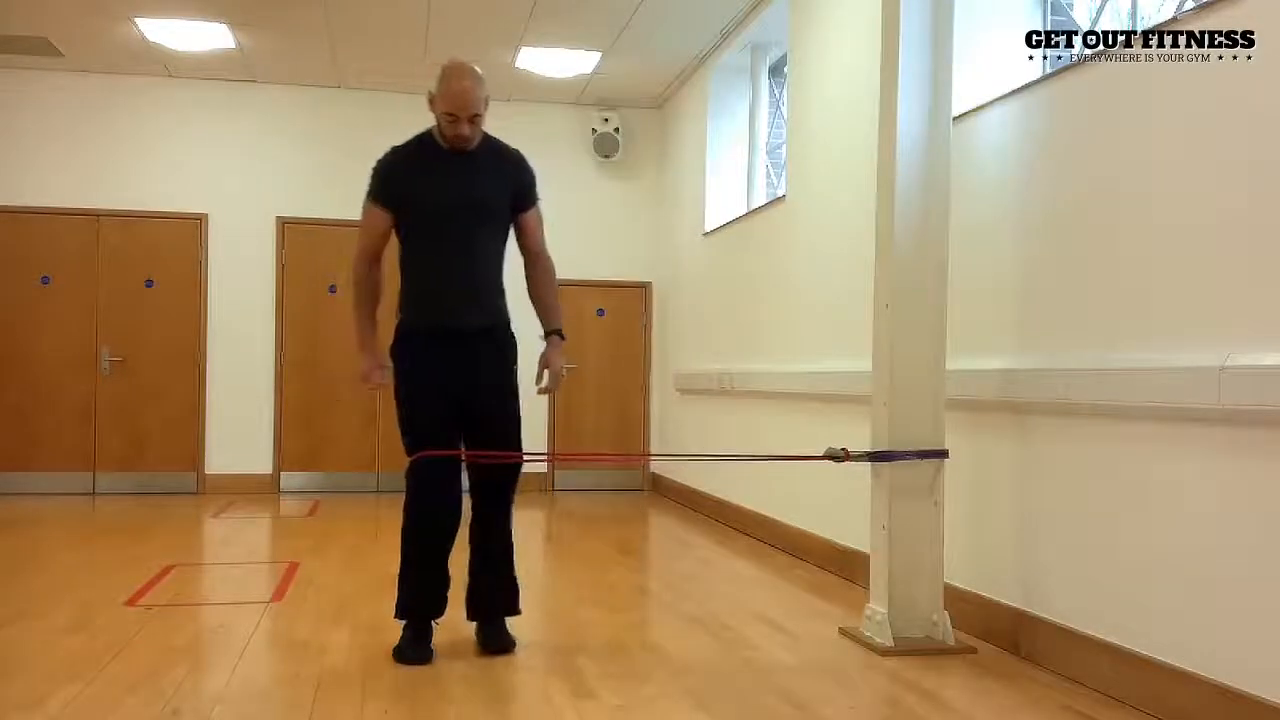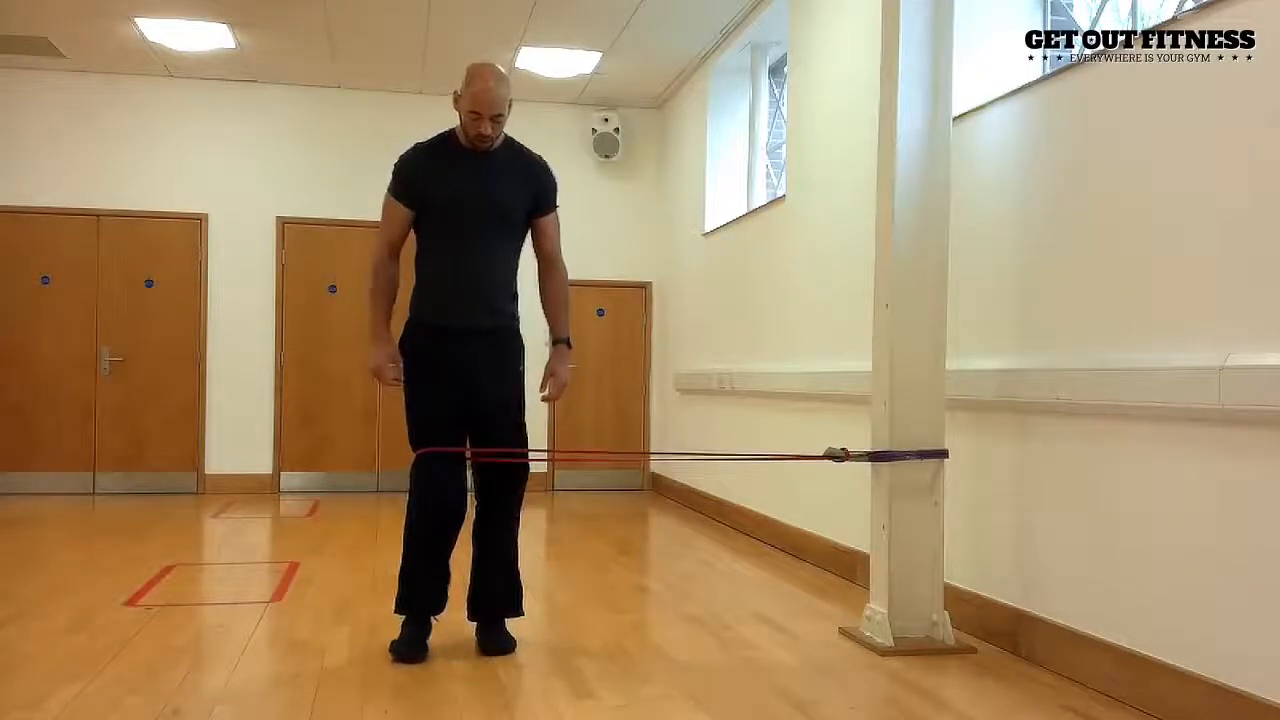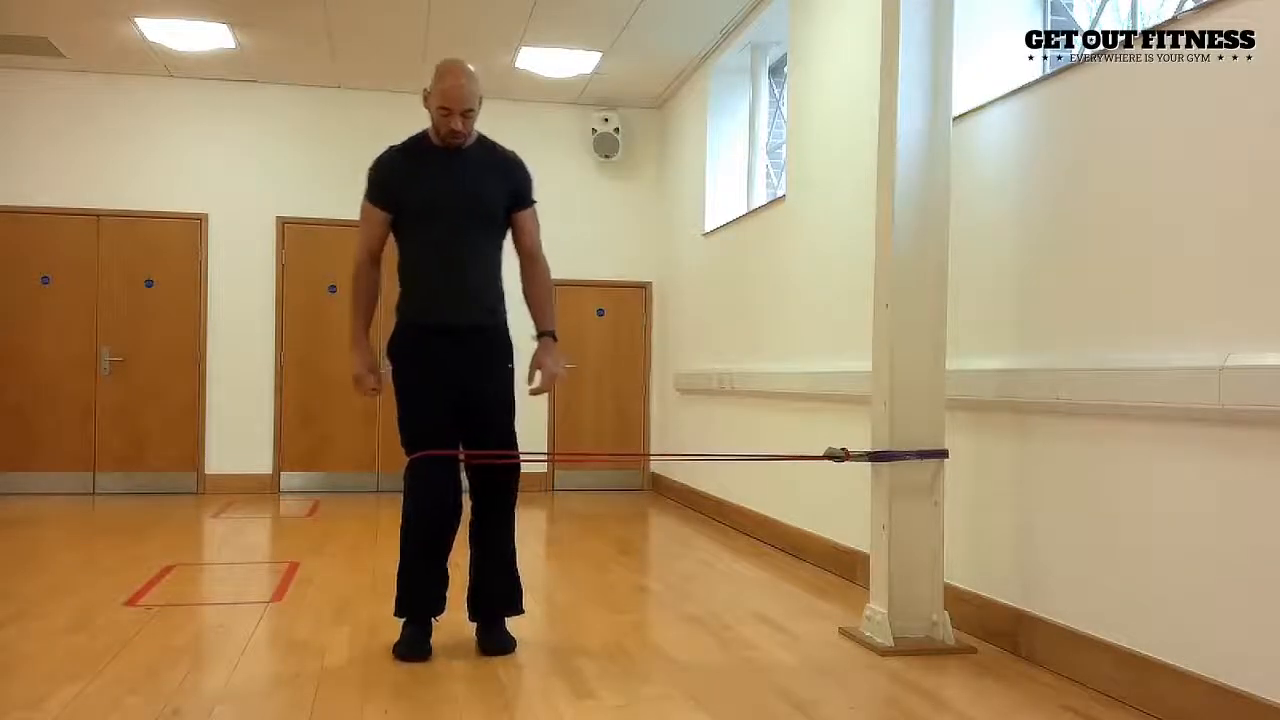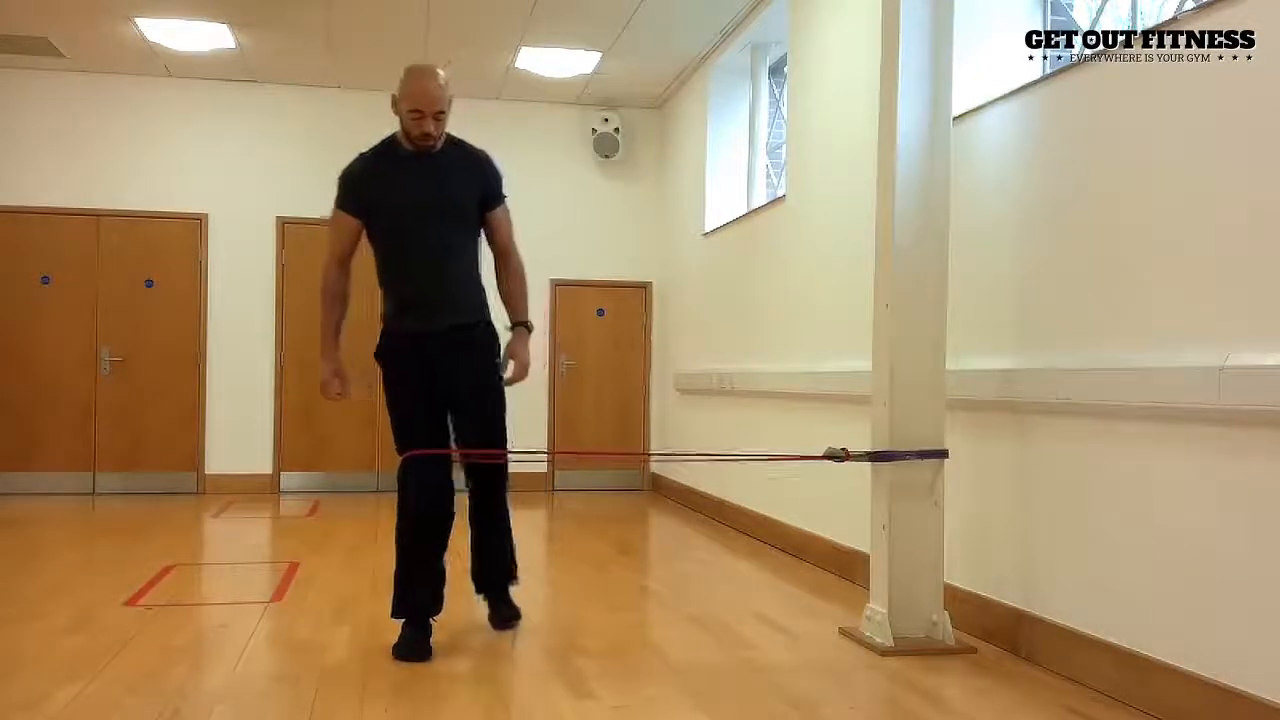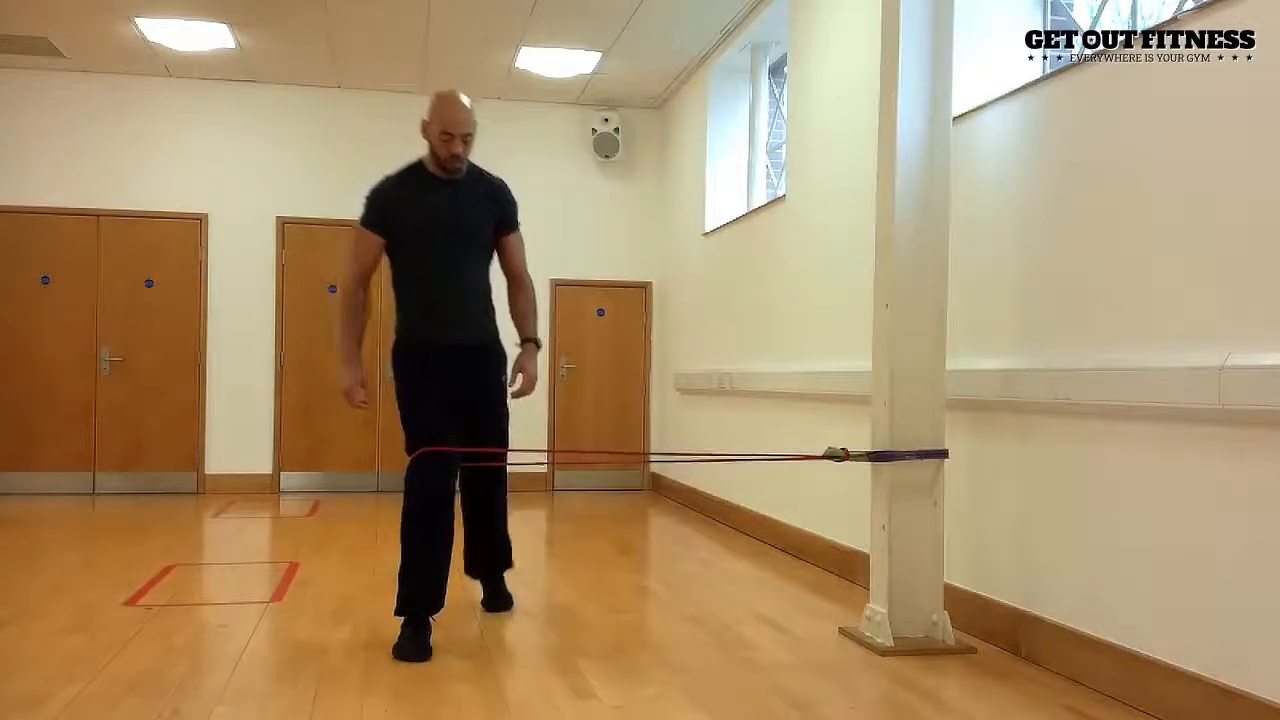
dt=0.4s
person 1, frame 1
left shoulder: (512, 167)
right shoulder: (398, 167)
left elbow: (536, 257)
right elbow: (368, 260)
left wrist: (554, 335)
right wrist: (368, 344)
left hip: (491, 343)
right hip: (421, 345)
left knee: (497, 477)
right knee: (431, 482)
left ankle: (491, 611)
right ankle: (418, 618)
person 1, frame 2
left shoulder: (532, 173)
right shoulder: (420, 164)
left elbow: (551, 264)
right elbow: (388, 254)
left wrist: (561, 345)
right wrist: (381, 337)
left hip: (499, 344)
right hip: (430, 342)
left knee: (504, 479)
right knee: (436, 479)
left ankle: (492, 612)
right ankle: (417, 614)
person 1, frame 3
left shoulder: (506, 169)
right shoulder: (394, 168)
left elbow: (532, 259)
right elbow: (368, 260)
left wrist: (547, 337)
right wrist: (360, 345)
left hip: (488, 343)
right hip: (418, 345)
left knee: (496, 481)
right knee: (431, 482)
left ankle: (492, 613)
right ankle: (417, 616)
person 1, frame 4
left shoulder: (477, 167)
right shoulder: (365, 175)
left elbow: (506, 254)
right elbow: (337, 266)
left wrist: (520, 329)
right wrist: (329, 351)
left hip: (473, 339)
right hip: (406, 346)
left knee: (489, 468)
right knee: (423, 481)
left ankle: (497, 584)
right ankle: (416, 616)
person 1, frame 5
left shoulder: (494, 194)
right shoulder: (391, 195)
left elbow: (517, 276)
right elbow: (359, 280)
left wrist: (529, 345)
right wrist: (351, 359)
left hip: (482, 354)
right hip: (420, 358)
left knee: (487, 472)
right knee: (430, 480)
left ankle: (489, 571)
right ankle: (417, 614)
